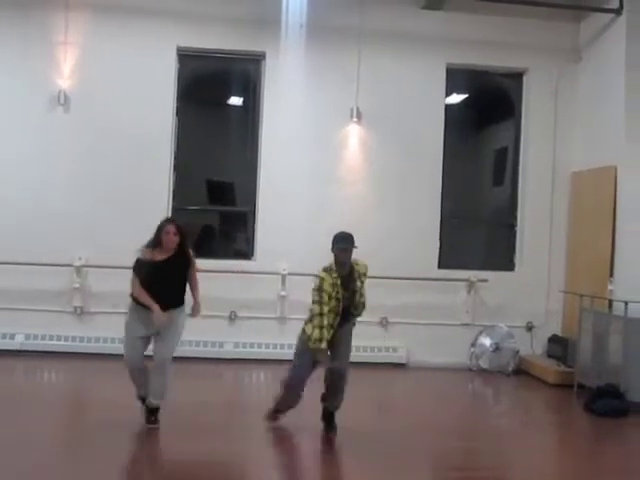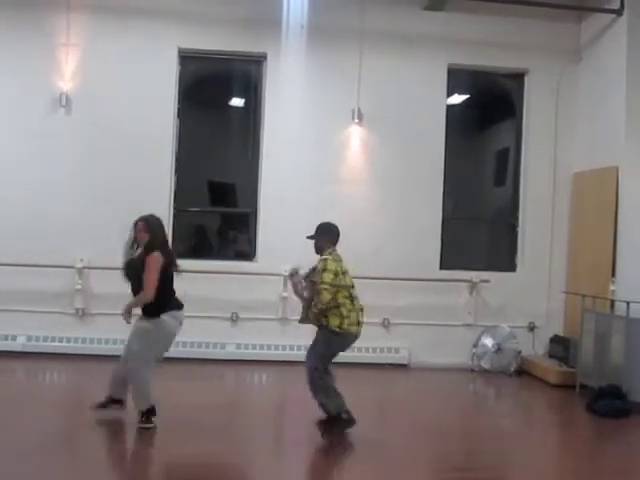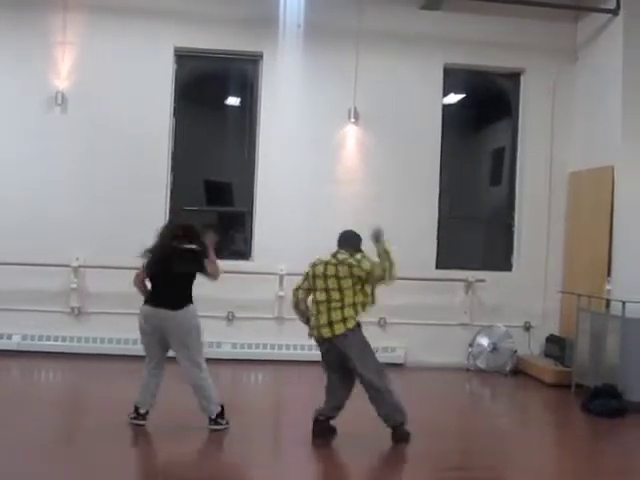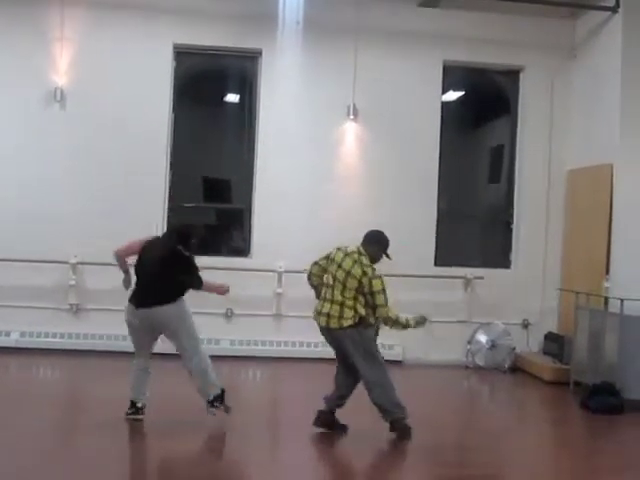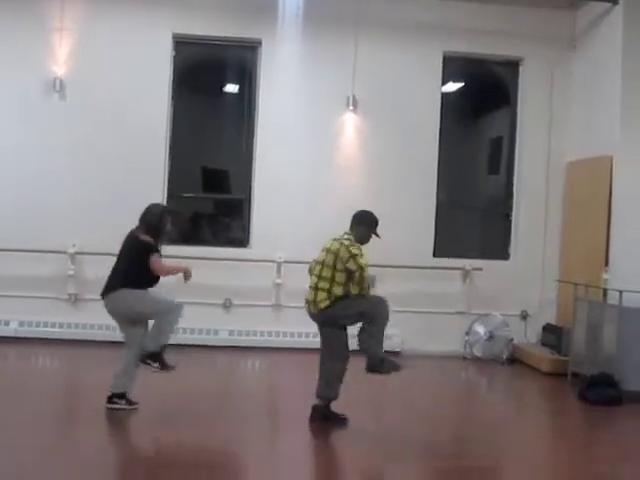
dt=0.5s
person 1, frame 1
left shoulder: (360, 269)
right shoulder: (325, 278)
right elbow: (318, 313)
left wrist: (360, 305)
right wrist: (319, 347)
left hip: (343, 325)
right hip: (319, 327)
left knee: (338, 370)
right knee: (300, 370)
left ankle: (329, 411)
right ankle: (284, 403)
person 1, frame 2
left shoulder: (327, 263)
right shoulder: (332, 261)
left elbow: (325, 295)
right elbow: (315, 295)
left wrist: (315, 313)
left hip: (337, 326)
right hip: (339, 324)
left knee: (315, 368)
right knee: (317, 364)
left ankle: (340, 416)
right ankle: (335, 413)
person 1, frame 3
left shoulder: (316, 267)
right shoulder: (356, 264)
left elbow: (298, 297)
right elbow: (387, 272)
left wrist: (309, 319)
right wrist: (380, 243)
left hip: (322, 333)
right hip: (346, 332)
left knee: (338, 375)
right knee: (372, 376)
left ankle: (323, 421)
right ankle: (397, 425)
person 1, frame 4
left shoulder: (338, 253)
right shoulder: (370, 274)
left elbow: (314, 272)
right elbow: (383, 314)
left wrist: (323, 297)
right wrist: (411, 322)
left hip: (326, 322)
right hip: (348, 325)
left knee: (349, 367)
right knee: (374, 371)
left ankle: (328, 414)
right ankle: (396, 419)
person 1, frame 5
left shoulder: (338, 243)
right shoulder: (349, 247)
left elbow: (318, 271)
right elbow: (363, 277)
right wrist: (367, 282)
left hip: (323, 307)
right hip: (329, 306)
left knee: (334, 354)
right knee: (378, 306)
left ankle: (322, 408)
right ankle: (375, 359)
person 2, frame 1
left shoulder: (186, 256)
right shoulder: (146, 256)
left elbow: (192, 277)
right elbow: (135, 287)
left wrist: (196, 300)
right wrist: (154, 307)
left hip: (173, 316)
right hip: (143, 312)
left knee: (162, 359)
right knee: (132, 358)
left ankle: (153, 406)
right ankle: (147, 396)
person 2, frame 2
left shoulder: (154, 256)
right shoulder: (145, 255)
left elbow: (148, 295)
left wrist: (129, 306)
left hip: (163, 319)
right hip: (153, 317)
left knee: (138, 363)
right knee: (130, 358)
left ankle: (147, 410)
right ankle: (116, 397)
person 2, frame 3
left shoulder: (157, 254)
right shoulder: (194, 255)
left elbow: (138, 281)
right elbow: (214, 273)
right wrist: (209, 250)
left hip: (151, 313)
right hip: (180, 316)
left knee: (154, 365)
right knee: (196, 368)
left ankle: (141, 410)
right ankle: (215, 414)
person 2, frame 4
left shoulder: (150, 244)
right shoulder: (184, 260)
left elbow: (119, 253)
right elbow: (200, 285)
left wrist: (127, 275)
right wrist: (221, 288)
left hip: (138, 311)
right hip: (169, 311)
left knee: (141, 359)
right knee: (194, 354)
left ankle: (136, 405)
right ankle: (215, 398)
person 2, frame 5
left shoulder: (136, 237)
right shoulder: (146, 243)
right elbow: (160, 269)
right wrist: (183, 268)
left hip: (114, 298)
right hip: (128, 295)
left knee: (136, 345)
right knee: (172, 310)
left ankle: (117, 395)
right ankle: (152, 352)
